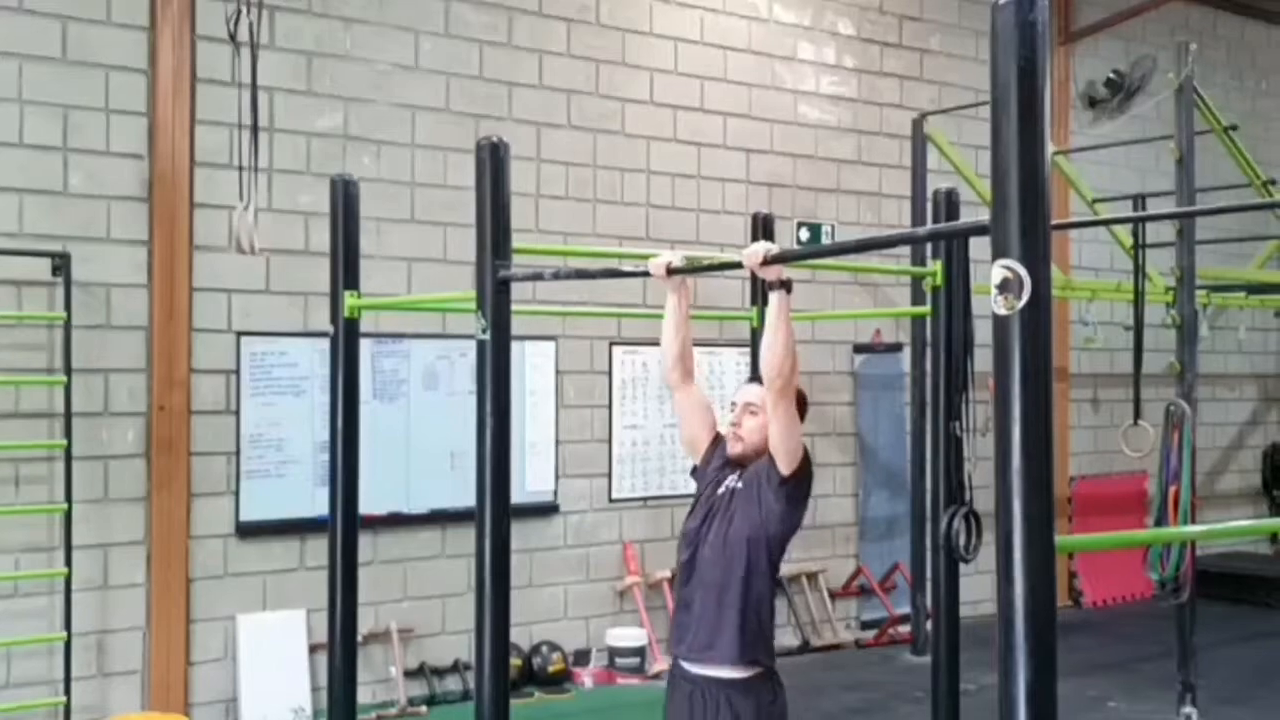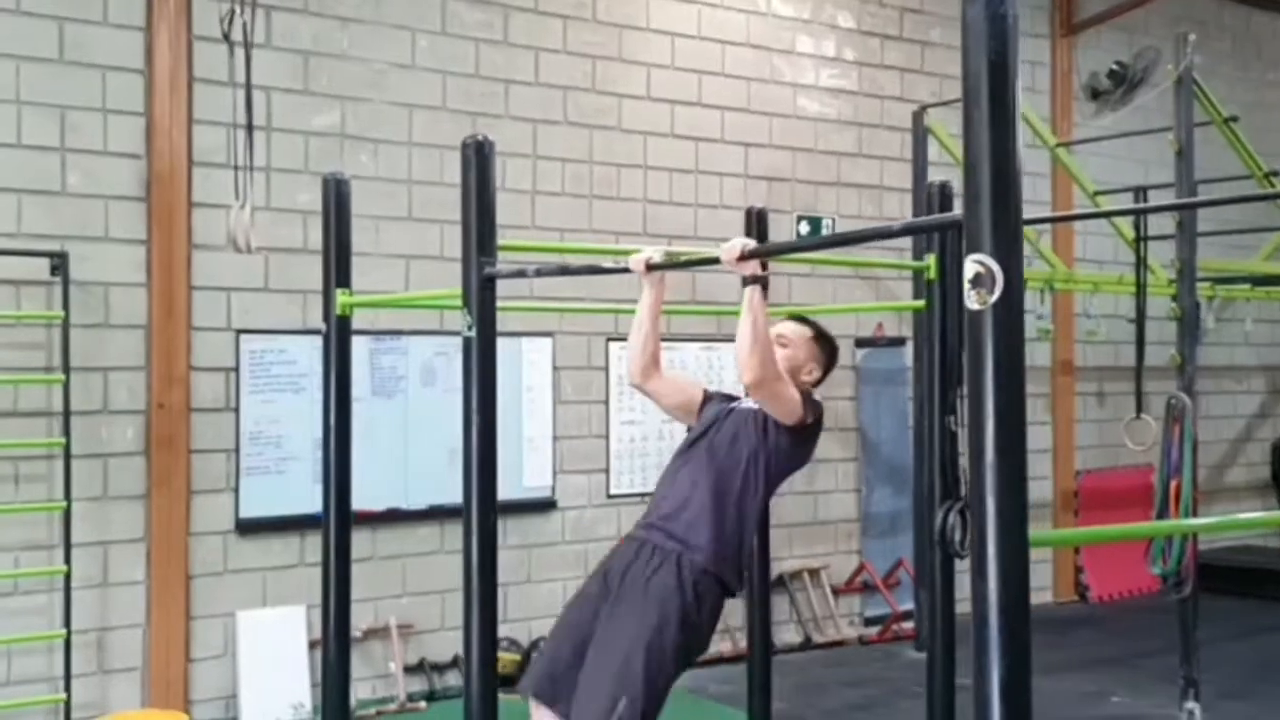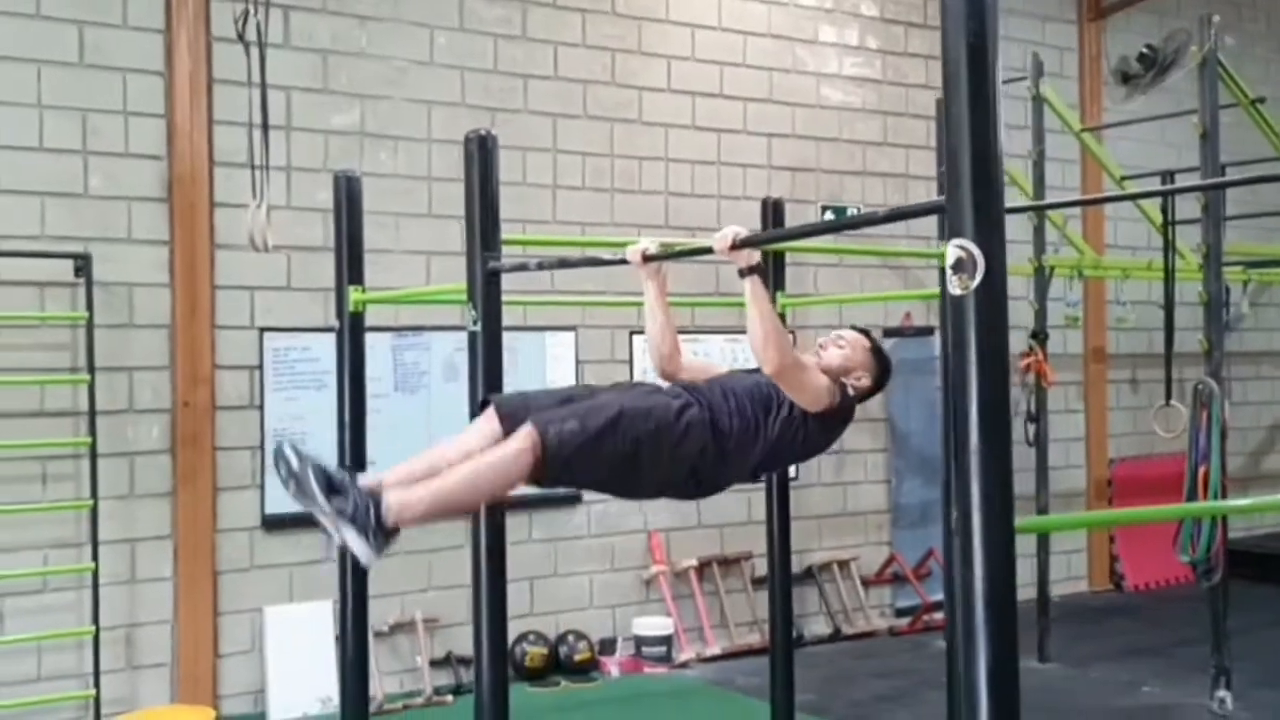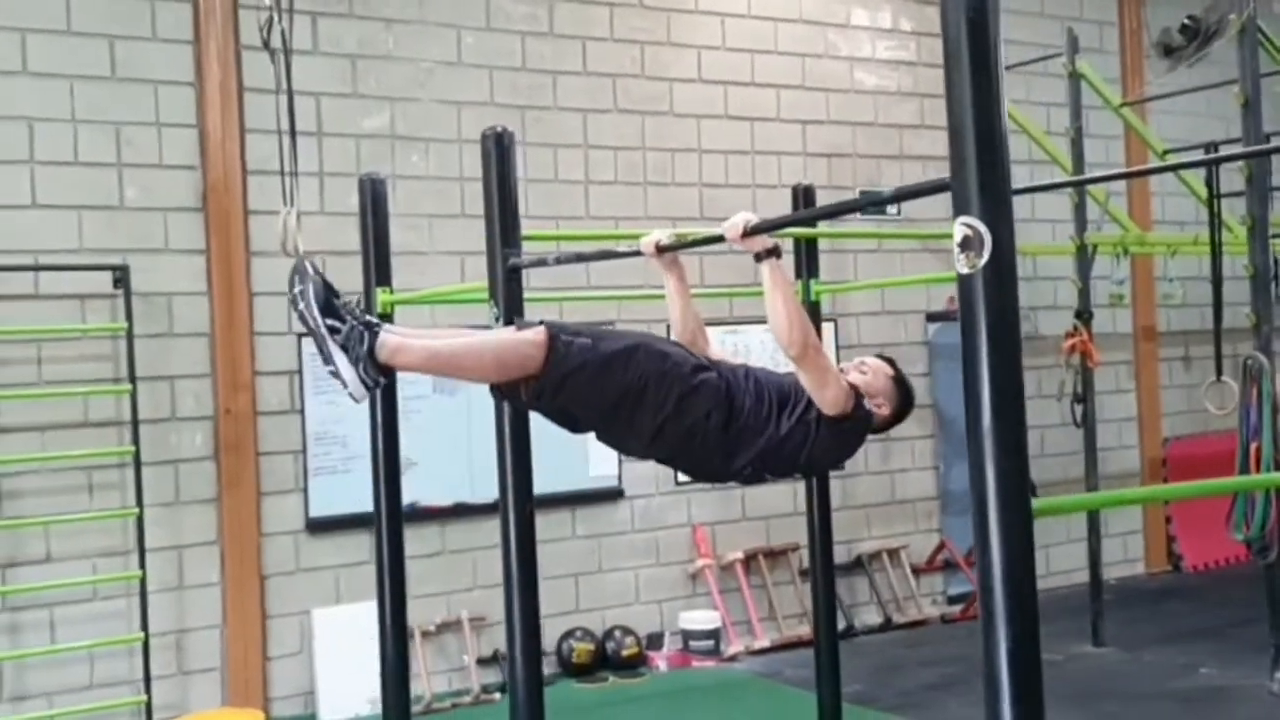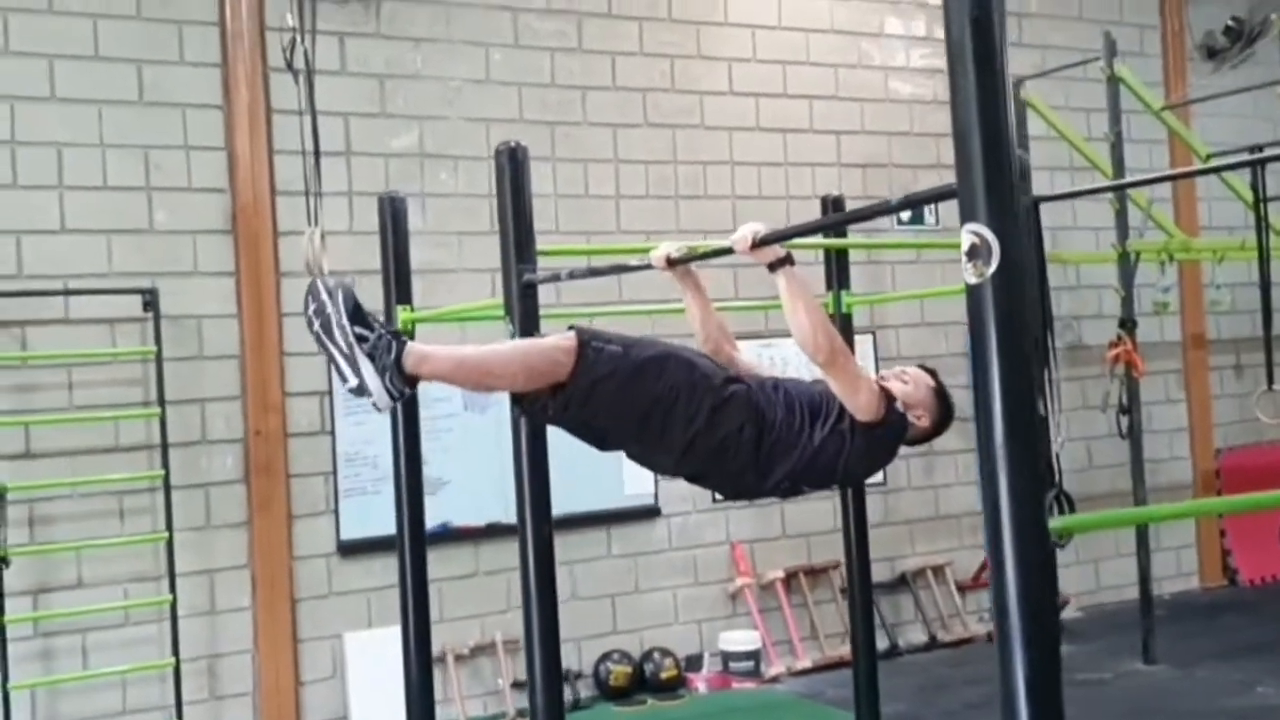
dt=0.5s
person 1, frame 1
left shoulder: (782, 482)
right shoulder: (717, 470)
left elbow: (778, 387)
right elbow: (679, 380)
left wrist: (777, 287)
right wrist: (676, 291)
right hip: (686, 680)
person 1, frame 2
left shoulder: (798, 417)
right shoulder: (722, 408)
left elbow: (755, 375)
right elbow: (644, 373)
left wrist: (752, 282)
right wrist: (652, 285)
left hip: (686, 575)
right hip: (640, 552)
person 1, frame 3
left shoulder: (824, 409)
right shoulder: (775, 392)
left elbow: (776, 363)
right elbow: (670, 363)
left wrist: (751, 271)
right wrist: (655, 278)
left hip: (691, 436)
right hip: (670, 418)
left knee: (532, 441)
right knee: (503, 416)
left ankle: (377, 515)
right ankle: (363, 491)
person 1, frame 4
left shoulder: (839, 419)
right shoulder: (788, 401)
left elbow: (800, 347)
right elbow: (694, 347)
left wrist: (766, 254)
right wrist: (672, 268)
left hip: (698, 408)
right hip: (684, 400)
left knee: (540, 346)
right knee: (528, 352)
left ankle: (373, 349)
right ankle: (371, 343)
person 1, frame 5
left shoulder: (874, 428)
right shoulder: (814, 410)
left elbow: (826, 352)
right elbow: (724, 355)
left wrist: (778, 263)
right wrist: (686, 279)
left hip: (727, 426)
right hip: (708, 422)
left knee: (566, 352)
right knee: (552, 367)
left ankle: (397, 359)
right ankle: (390, 359)
